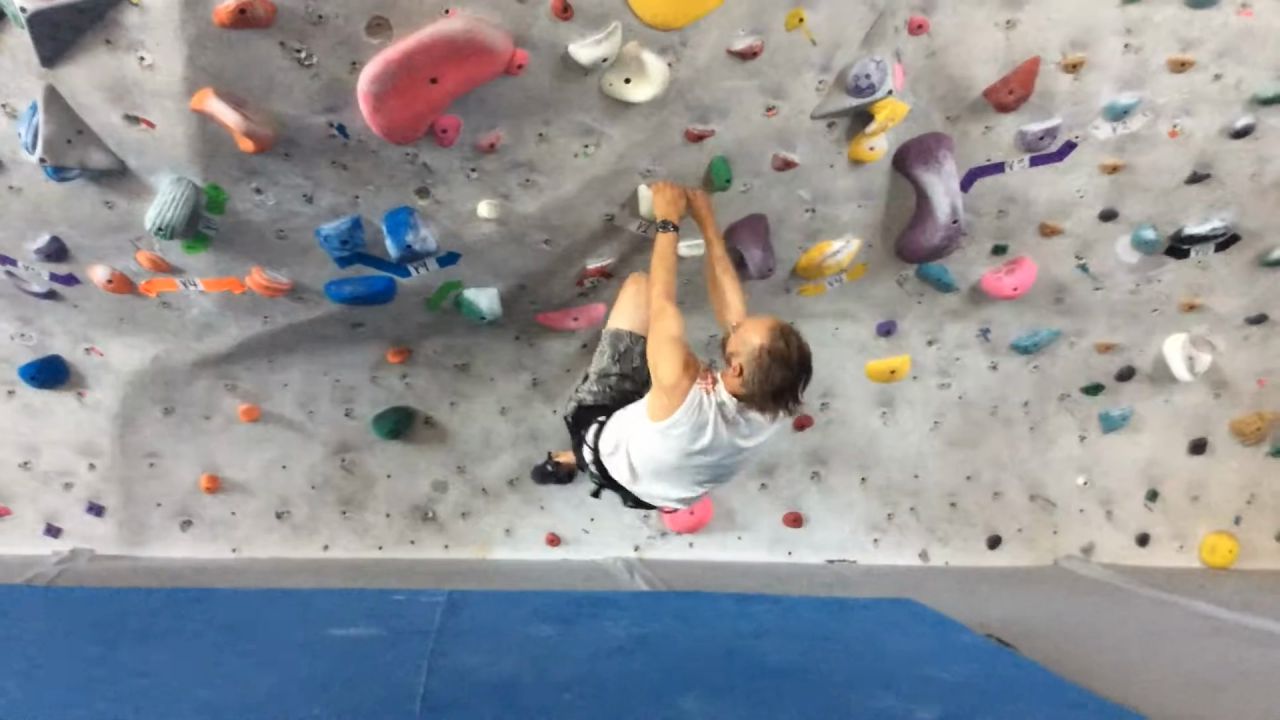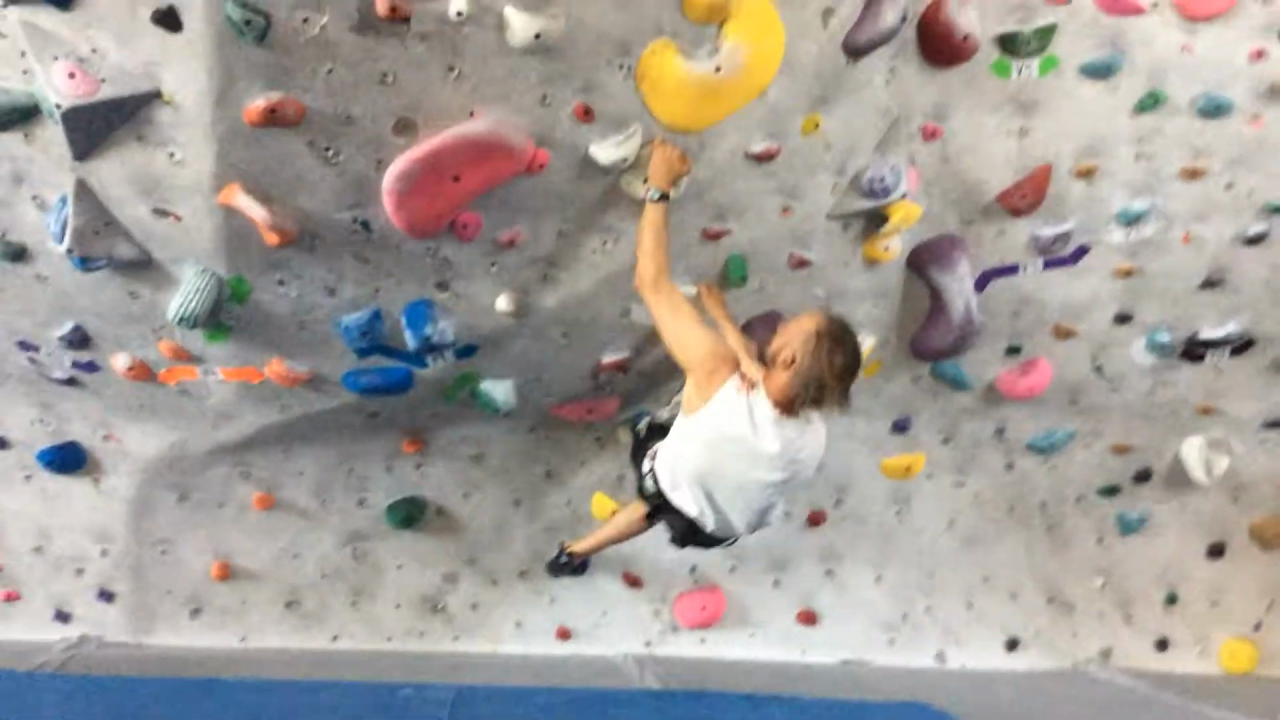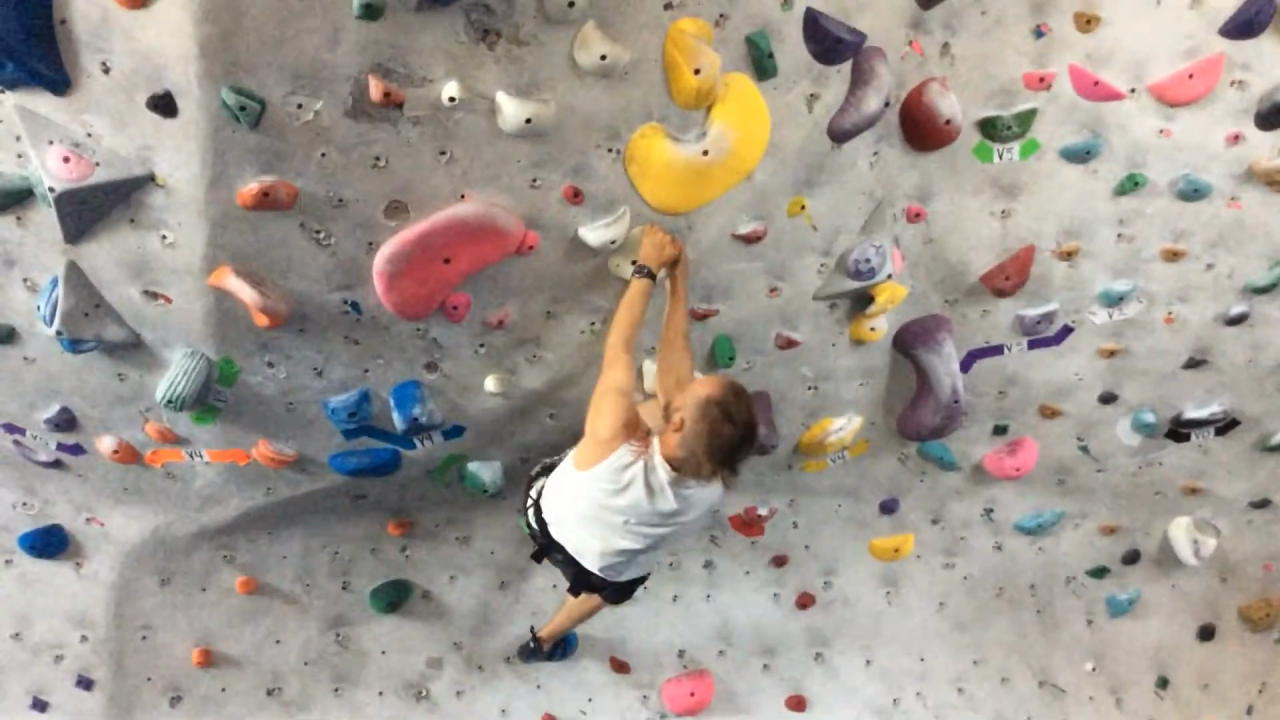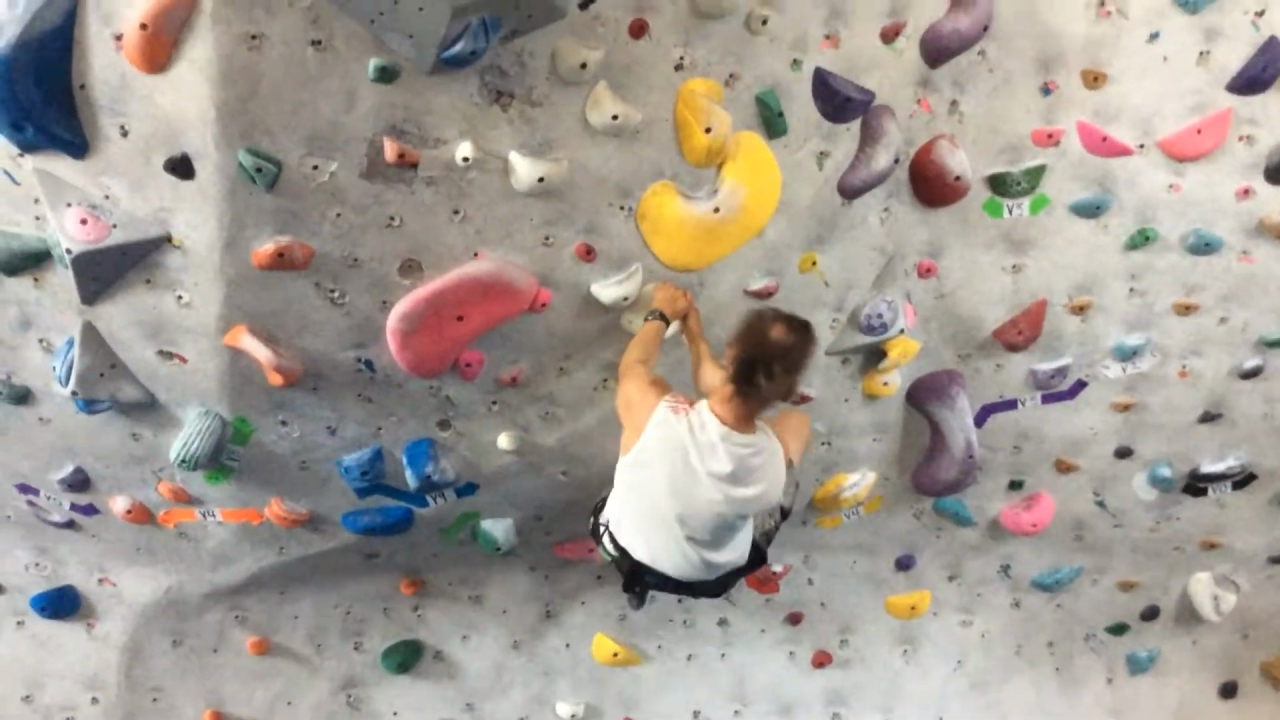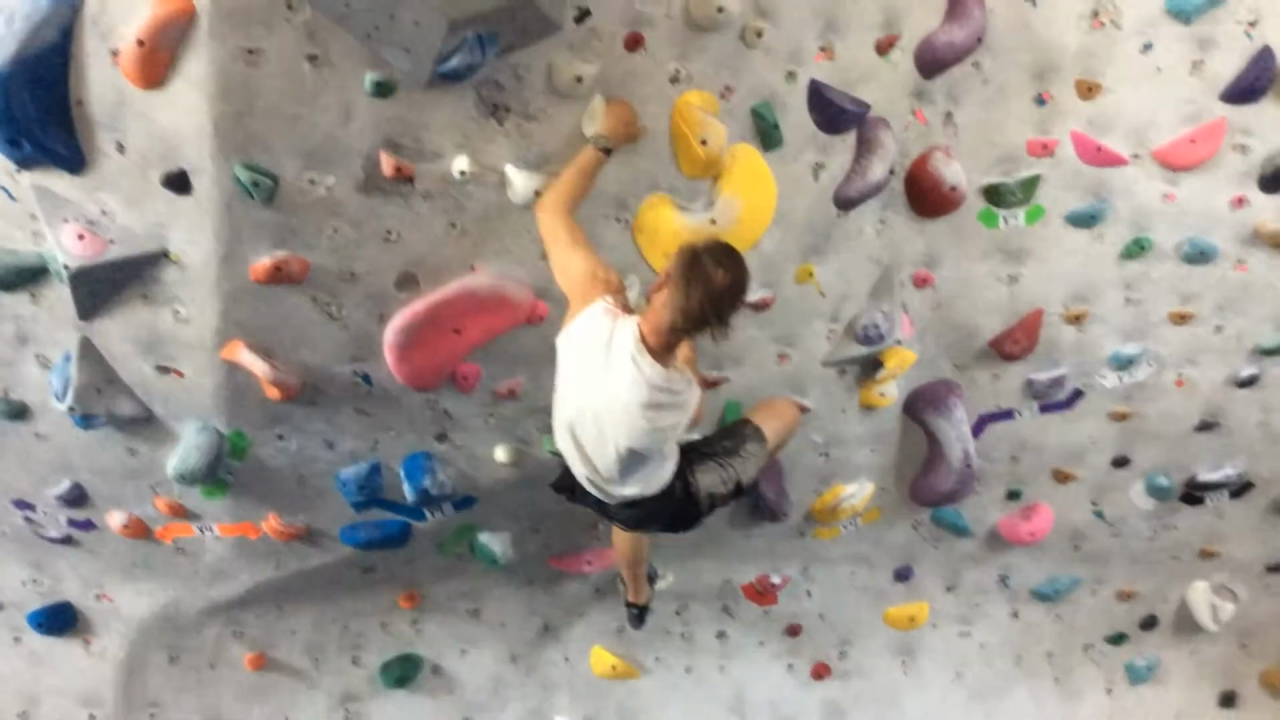
dt=1s
person 1, frame 1
left shoulder: (681, 388)
right shoulder: (772, 409)
left elbow: (662, 301)
right elbow: (732, 307)
left wrist: (668, 221)
right wrist: (707, 223)
left hip: (605, 443)
right ankle: (570, 460)
person 1, frame 2
left shoulder: (718, 378)
right shoulder: (811, 441)
left elbow: (651, 281)
left wrist: (658, 187)
right wrist: (721, 316)
left hip: (664, 482)
right hip: (722, 530)
right ankle: (577, 552)
person 1, frame 3
left shoulder: (616, 441)
right shoulder: (708, 488)
left elbow: (618, 348)
right elbow: (674, 365)
left wrist: (647, 267)
right wrist: (677, 284)
left hip: (549, 515)
right hip: (612, 570)
right knee: (604, 586)
right ankle: (545, 641)
person 1, frame 4
left shoulder: (647, 405)
right shoulder: (771, 461)
left elbow: (633, 364)
right elbow: (719, 384)
left wrist: (661, 314)
right wrist: (692, 325)
left hip: (629, 556)
right hip: (715, 576)
right knee: (796, 423)
left ankle: (639, 582)
person 1, frame 5
left shoulder: (594, 306)
right shoulder: (681, 400)
left elbow: (550, 209)
left wrist: (605, 140)
left hip: (585, 479)
right hip: (656, 504)
right knee: (784, 411)
left ankle: (636, 595)
right ankle: (754, 485)
